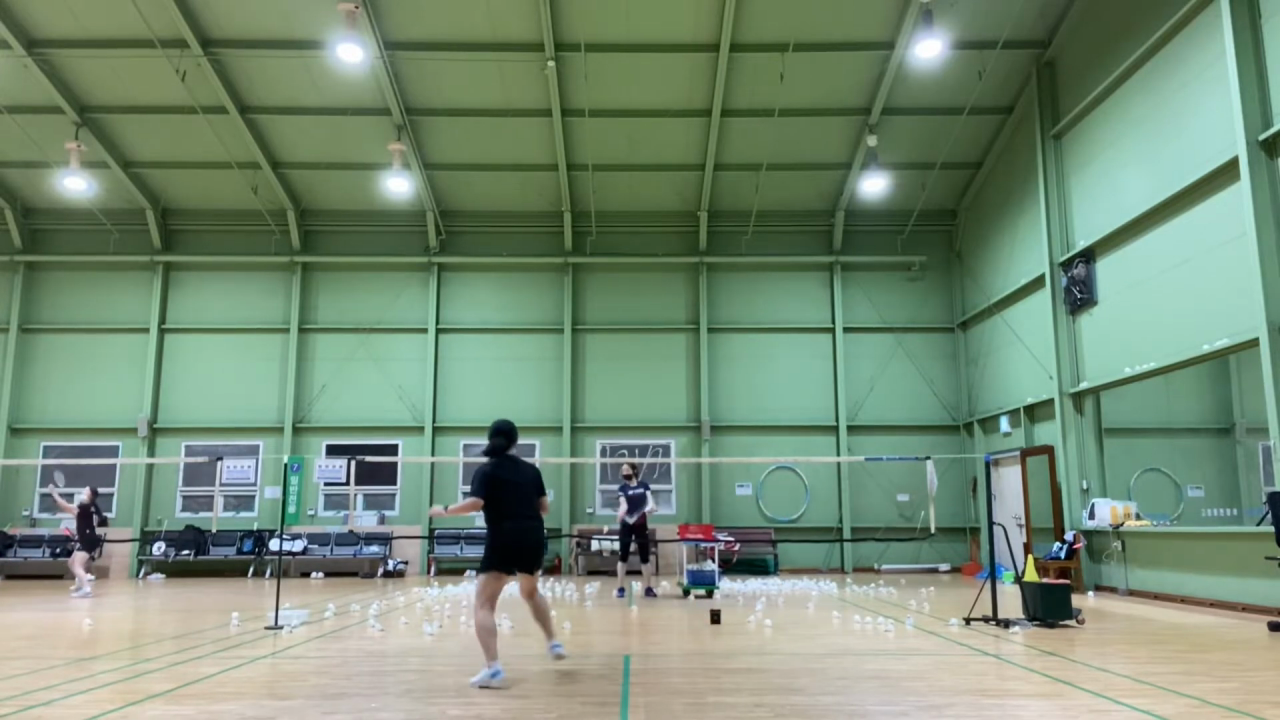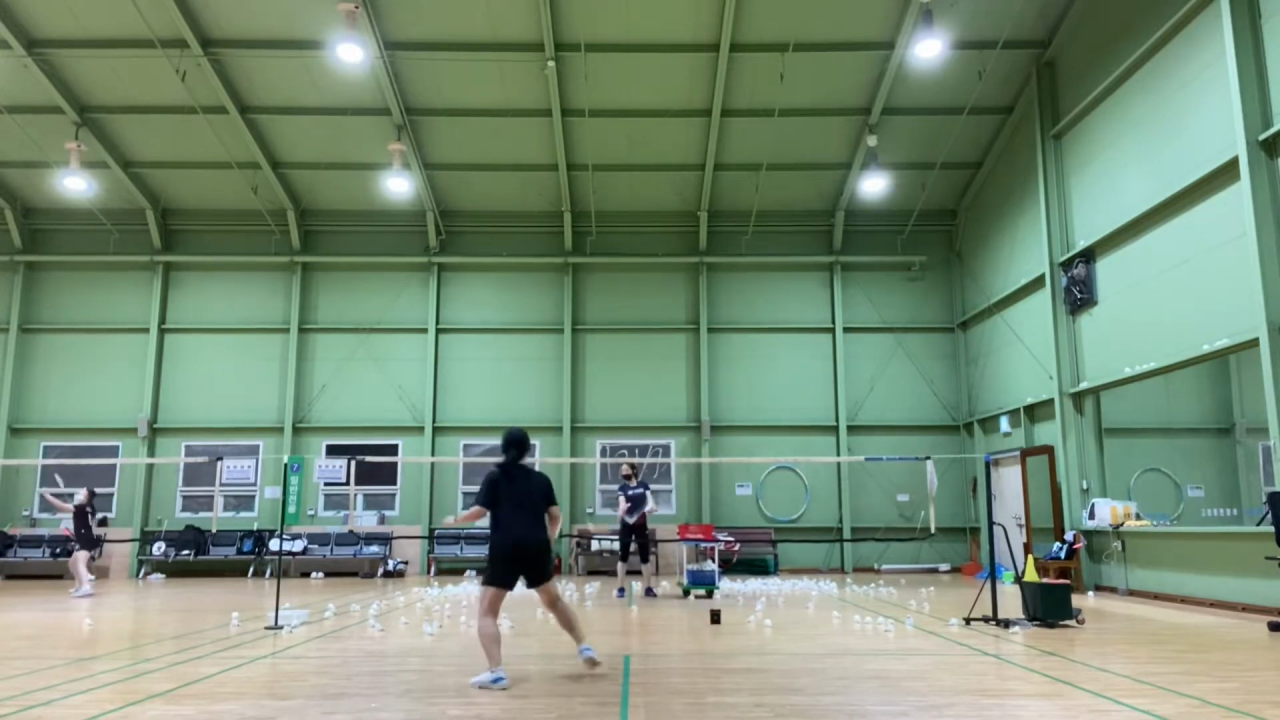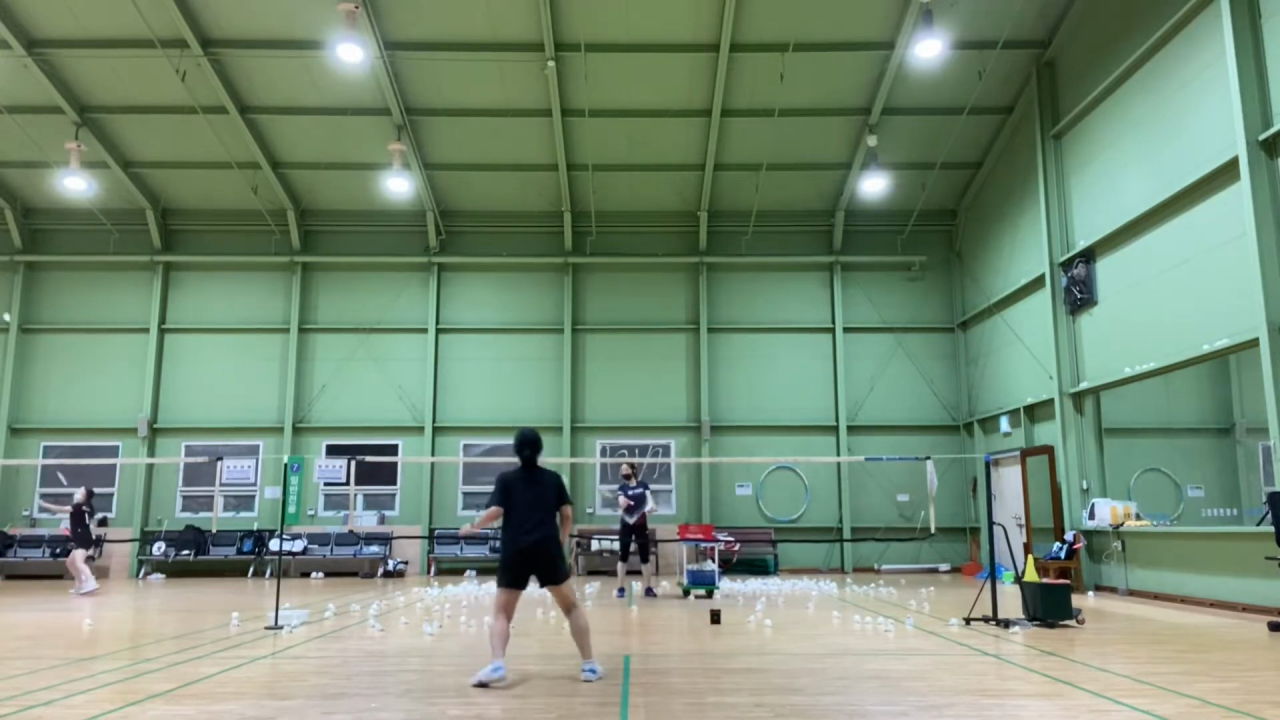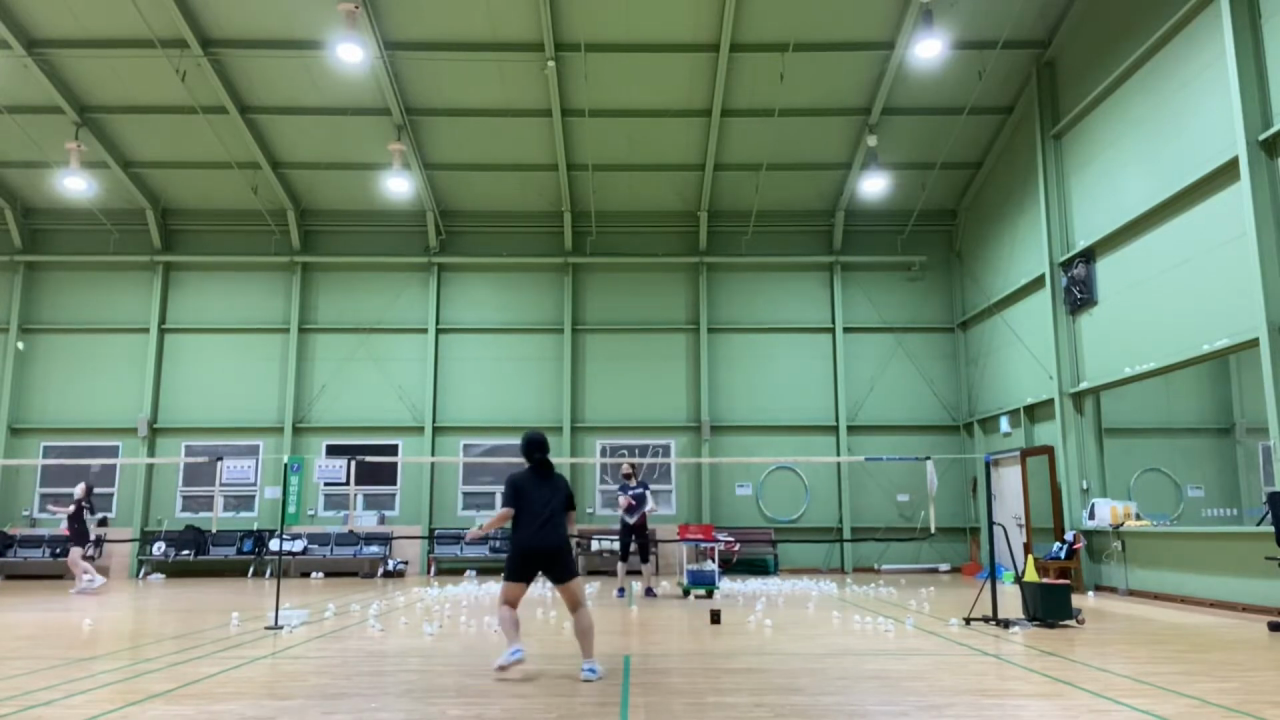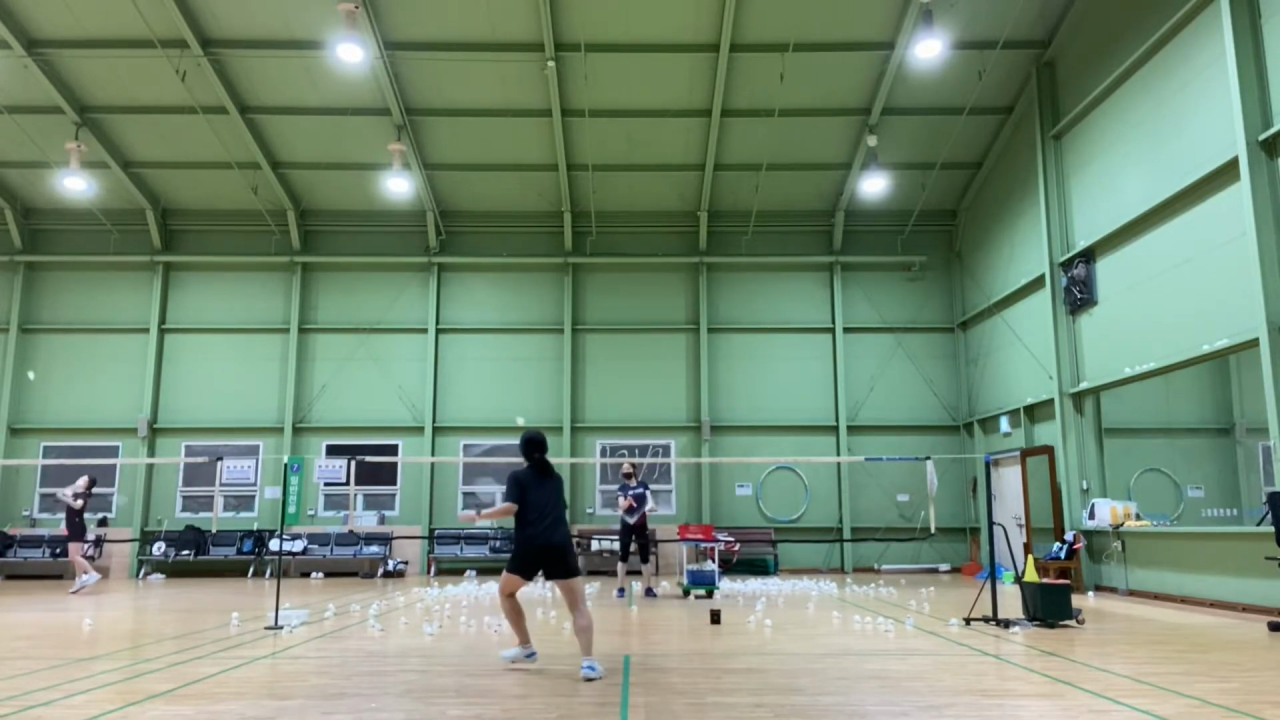
dt=0.1s
person 1, frame 1
left shoulder: (486, 470)
right shoulder: (530, 469)
left elbow: (475, 504)
right elbow: (544, 506)
left wrist: (445, 511)
left hip: (502, 541)
right hip: (533, 540)
left knee: (483, 606)
right knee: (530, 592)
left ankle: (493, 668)
right ankle: (553, 644)
person 1, frame 2
left shoulder: (493, 478)
right shoulder: (541, 479)
left elbow: (478, 512)
right elbow: (555, 516)
left wrist: (455, 520)
right wrist: (548, 540)
left hip: (503, 551)
right hip: (537, 549)
left knee: (487, 615)
right knee: (554, 601)
left ankle: (495, 673)
right ankle: (584, 649)
person 1, frame 3
left shoulder: (506, 479)
right shoulder: (553, 478)
left elbow: (495, 512)
right elbow: (567, 516)
left wrist: (473, 526)
right wrist: (560, 542)
left hip: (515, 552)
right hip: (548, 549)
left knee: (501, 615)
right knee: (572, 607)
left ankle: (497, 665)
right ankle: (589, 665)
person 1, frame 4
left shoulder: (516, 480)
right shoulder: (560, 481)
left elbow: (506, 513)
right elbow: (571, 519)
left wrist: (482, 529)
left hip: (524, 550)
right hip: (558, 548)
left knee: (506, 604)
right knee: (578, 607)
left ankle: (514, 648)
right ankle: (589, 665)
person 1, frame 5
left shoulder: (517, 477)
right shoulder: (556, 478)
left elbow: (510, 508)
left wrist: (477, 515)
left hip: (528, 546)
right hip: (560, 546)
left knee: (506, 592)
right knee: (578, 606)
left ankle: (526, 648)
right ankle: (588, 663)
